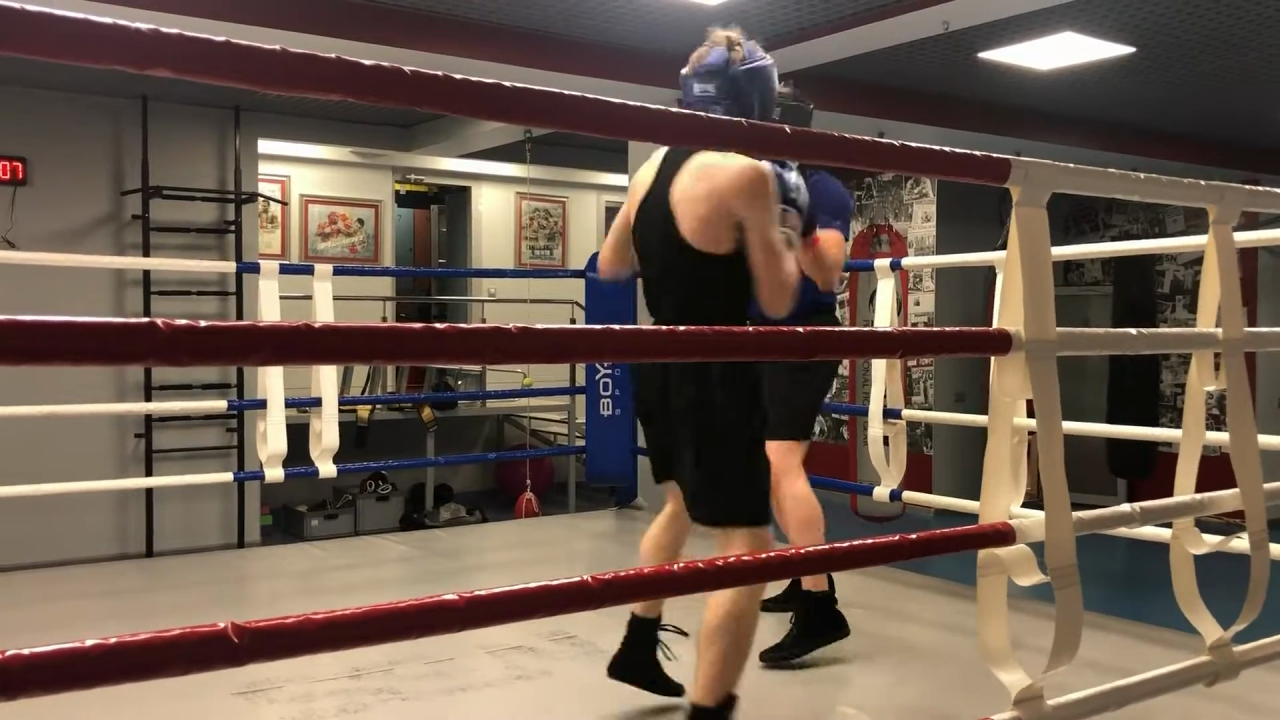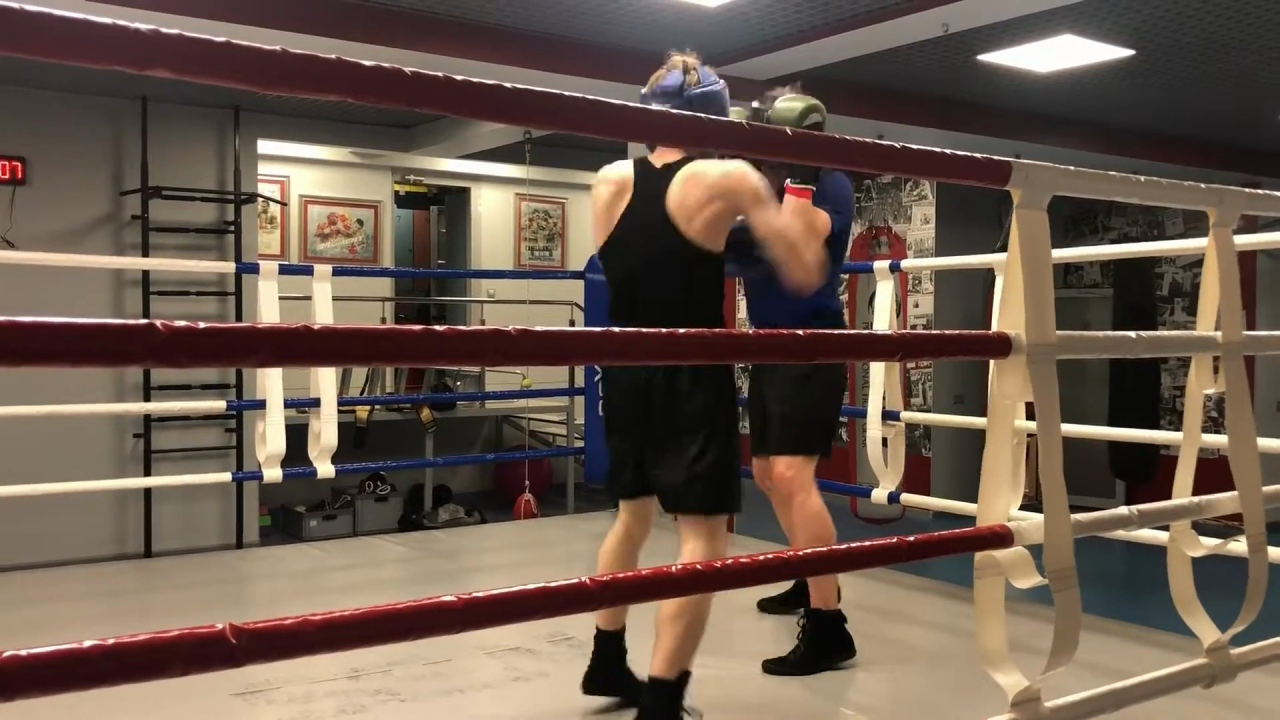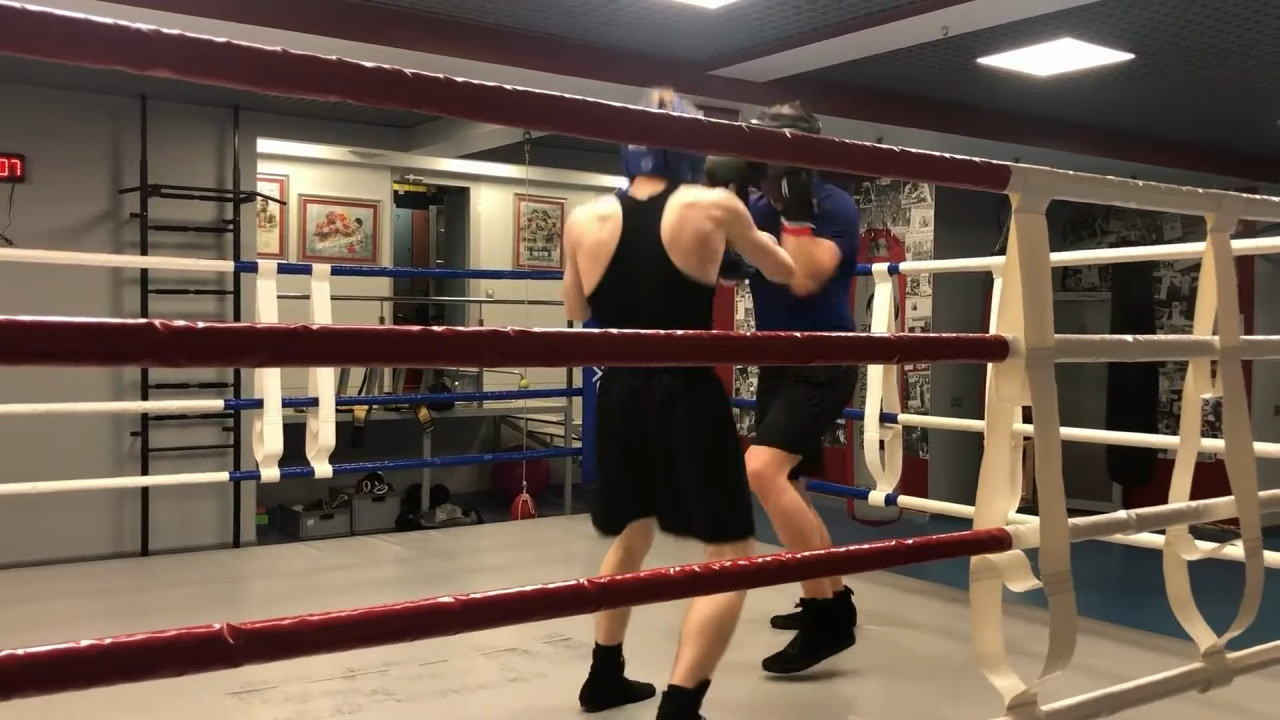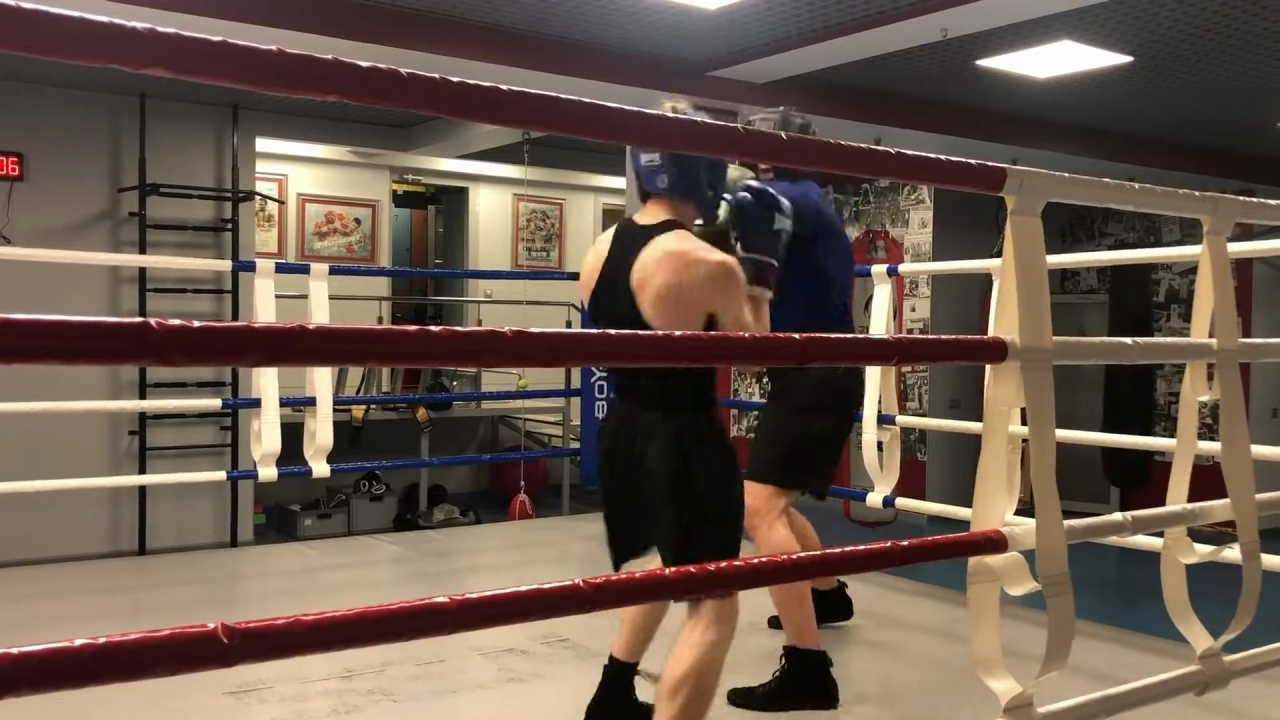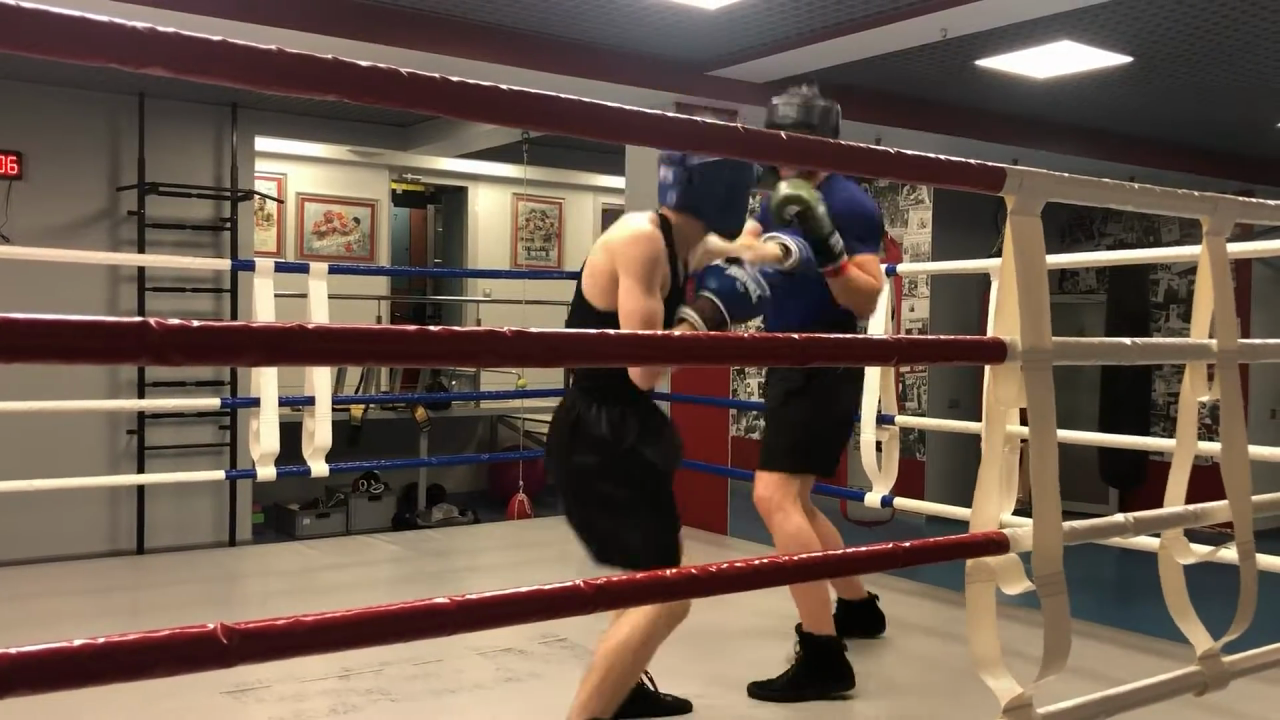
dt=0.3s
person 1, frame 1
left shoulder: (654, 169)
right shoulder: (745, 175)
left elbow: (611, 266)
right elbow: (776, 304)
right wrist: (785, 221)
left hip: (659, 369)
right hip: (710, 376)
left knee: (681, 506)
right knee: (748, 550)
left ankle: (638, 648)
person 1, frame 2
left shoulder: (611, 179)
right shoulder: (730, 179)
right elbow: (806, 276)
right wrist: (768, 212)
left hip: (626, 372)
right hip: (690, 375)
left knee: (633, 514)
right knee: (704, 539)
left ankle: (606, 661)
person 1, frame 3
left shoulder: (586, 220)
right shoulder: (713, 207)
right elbow: (784, 274)
right wrist: (750, 234)
left hip: (620, 402)
right hip: (688, 402)
left knee: (630, 537)
right knee: (727, 561)
person 1, frame 4
left shoulder: (603, 248)
right shoulder: (707, 265)
right wrist: (759, 258)
left hip: (625, 433)
right hip: (681, 439)
left knee: (676, 567)
right knee: (713, 608)
person 1, frame 5
left shoulder: (685, 241)
right shoulder: (643, 242)
right elbow: (645, 368)
right wrist: (716, 307)
left hip: (618, 428)
right hip: (599, 433)
left knee: (647, 568)
right knee: (662, 596)
person 2, frame 1
left shoulder: (826, 192)
left elbow: (828, 275)
left knee: (782, 463)
right knee: (768, 467)
left ankle: (819, 609)
right ankle: (809, 578)
person 2, frame 2
left shoulder: (829, 186)
left wrist: (798, 175)
left knee: (792, 479)
right knee: (767, 474)
left ankle: (827, 629)
right ankle: (813, 582)
person 2, frame 3
left shoulder: (836, 209)
right shoulder: (755, 199)
left elbow: (802, 280)
left wrist: (795, 207)
left hip: (822, 369)
right hip: (780, 367)
left knee: (763, 471)
right knee: (781, 482)
left ankle: (822, 615)
right ankle: (831, 600)
person 2, frame 4
left shoulder: (790, 196)
right shoulder: (793, 203)
left hip: (817, 376)
right hip: (808, 373)
left knee: (759, 508)
right knee: (774, 503)
left ankle: (807, 670)
right ankle: (828, 595)
person 2, frame 5
left shoulder: (850, 203)
right shoulder: (781, 198)
left elbow: (863, 301)
left wrist: (825, 245)
left hip: (823, 364)
right hip: (789, 363)
left knee: (774, 495)
right knee: (793, 501)
left ankle: (823, 658)
right ankle: (857, 605)
